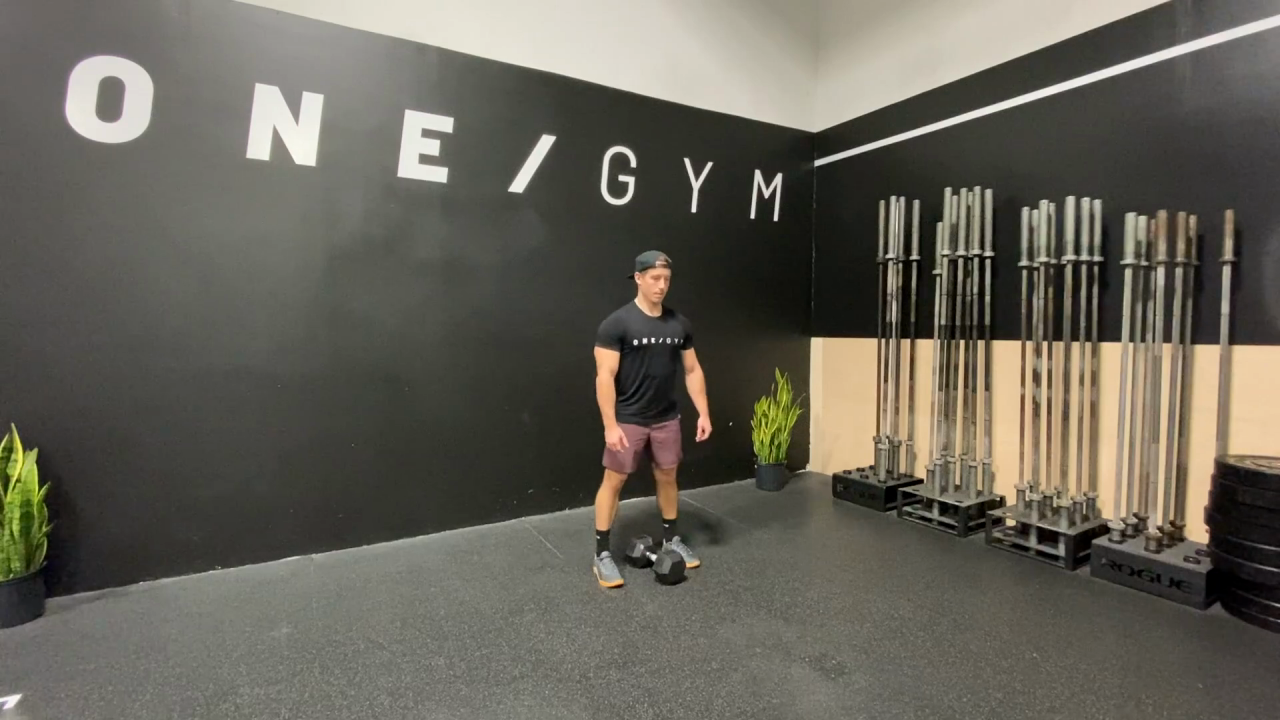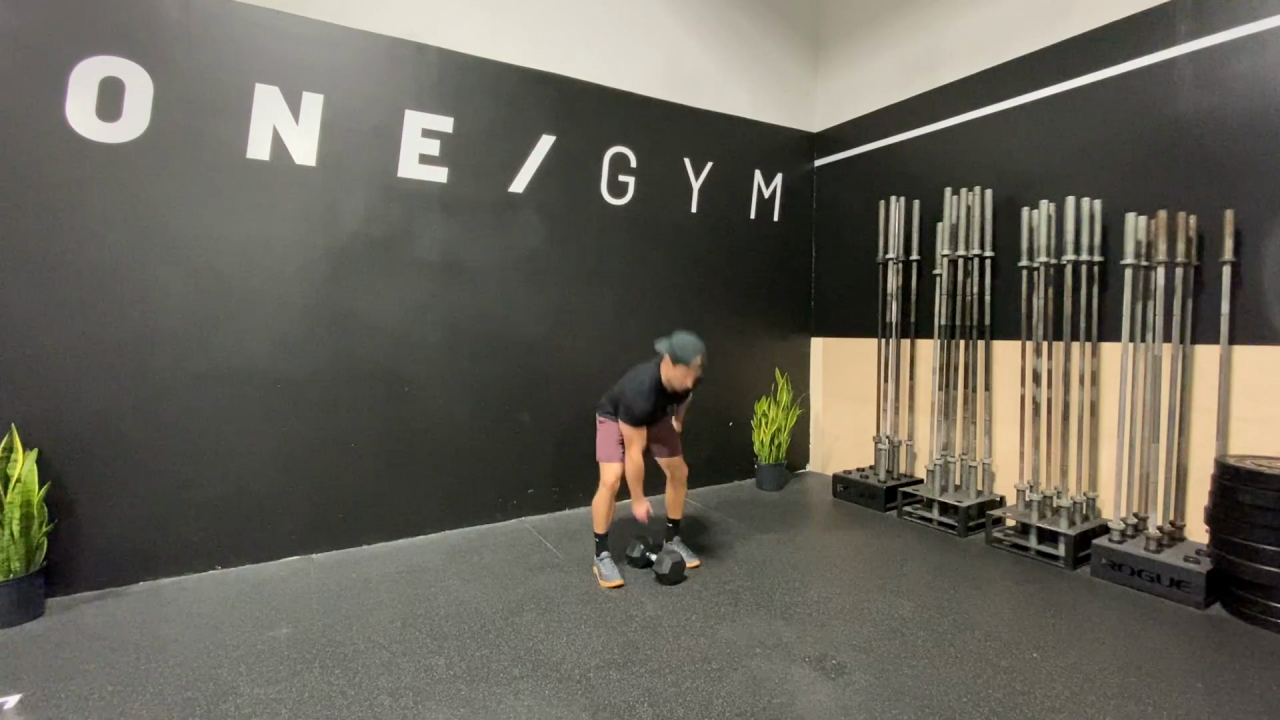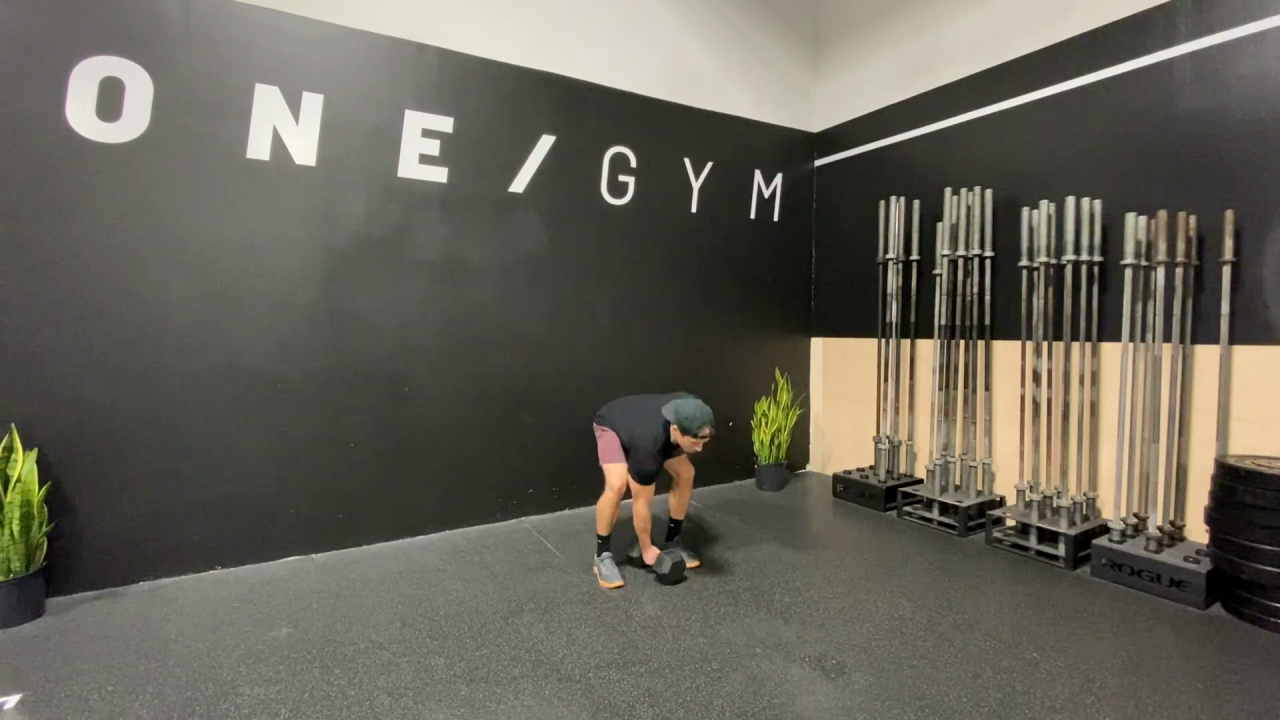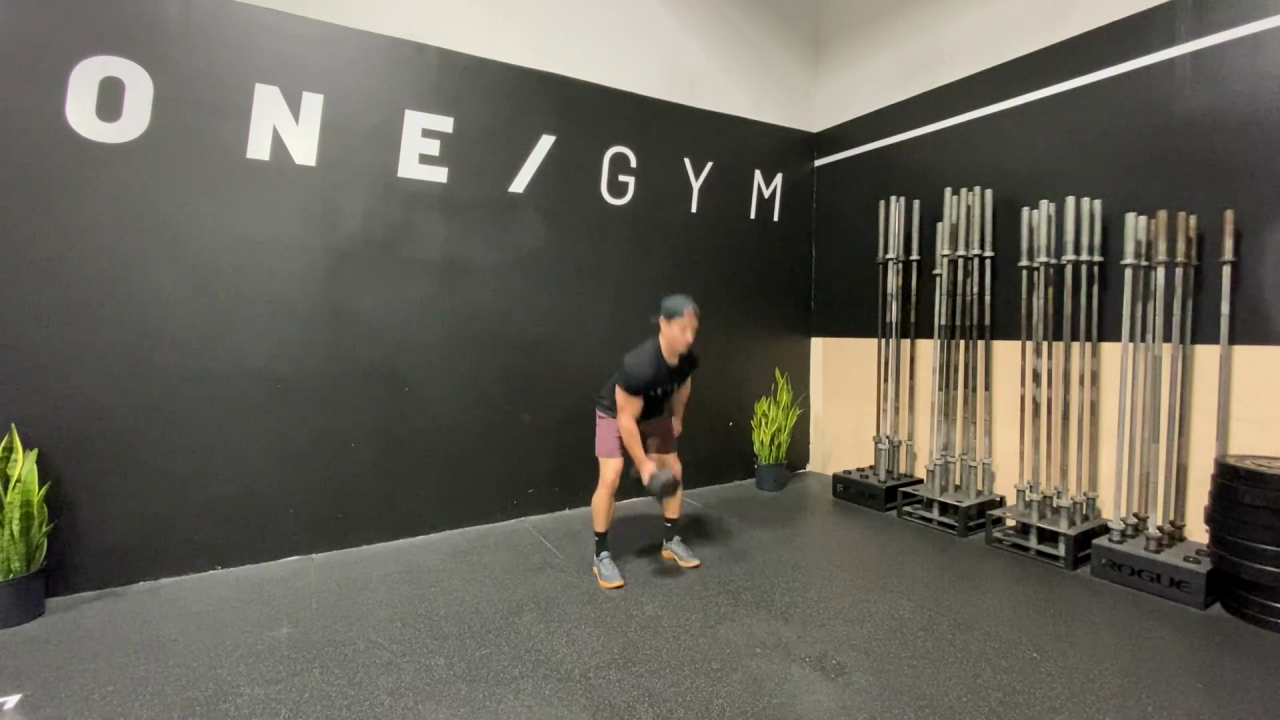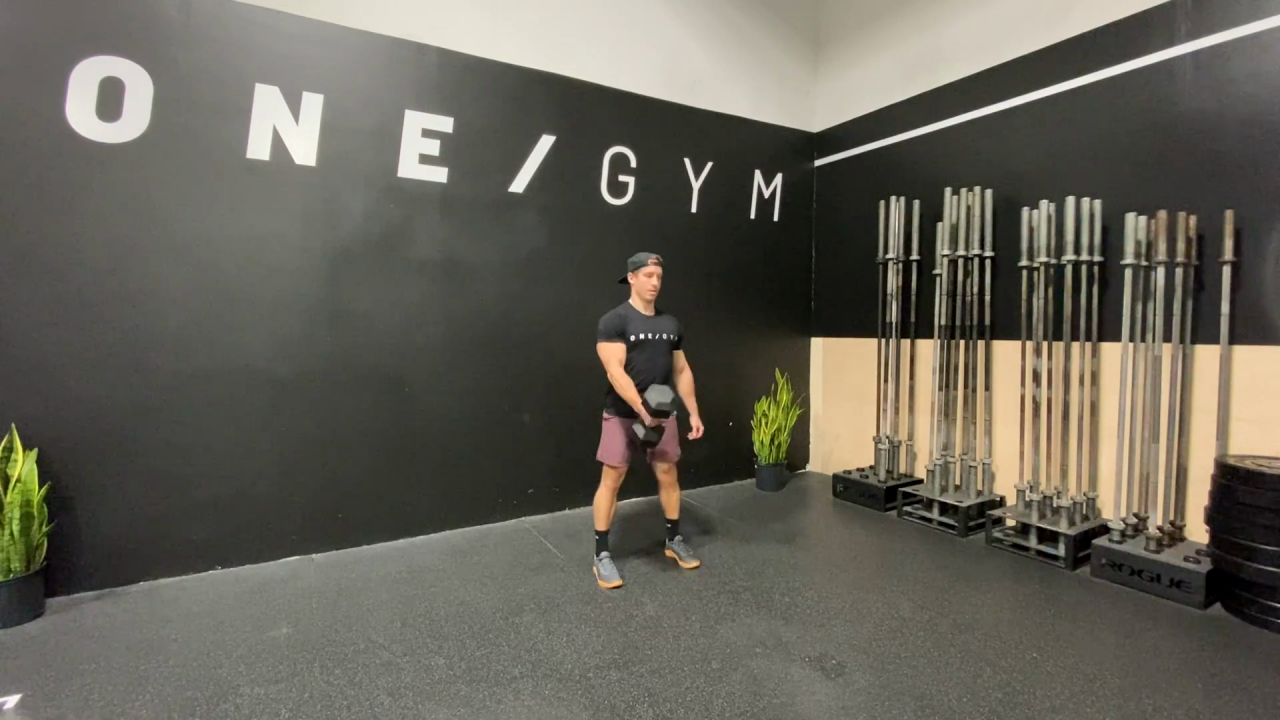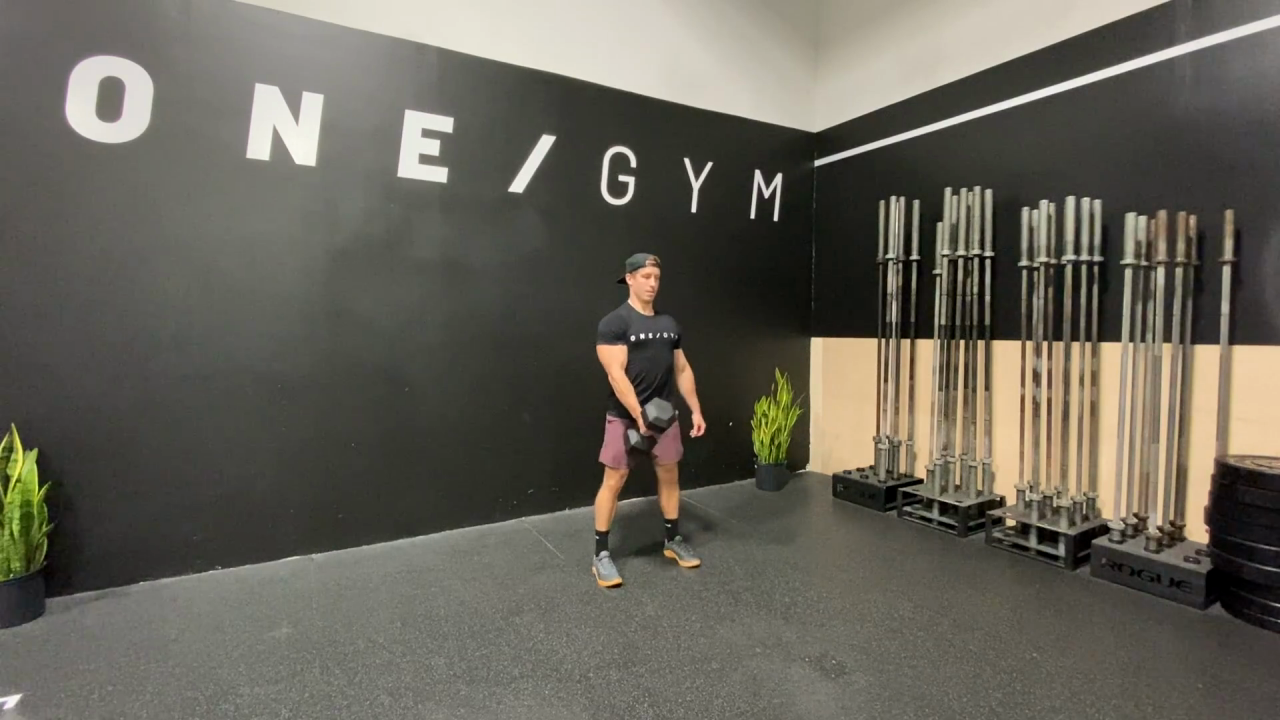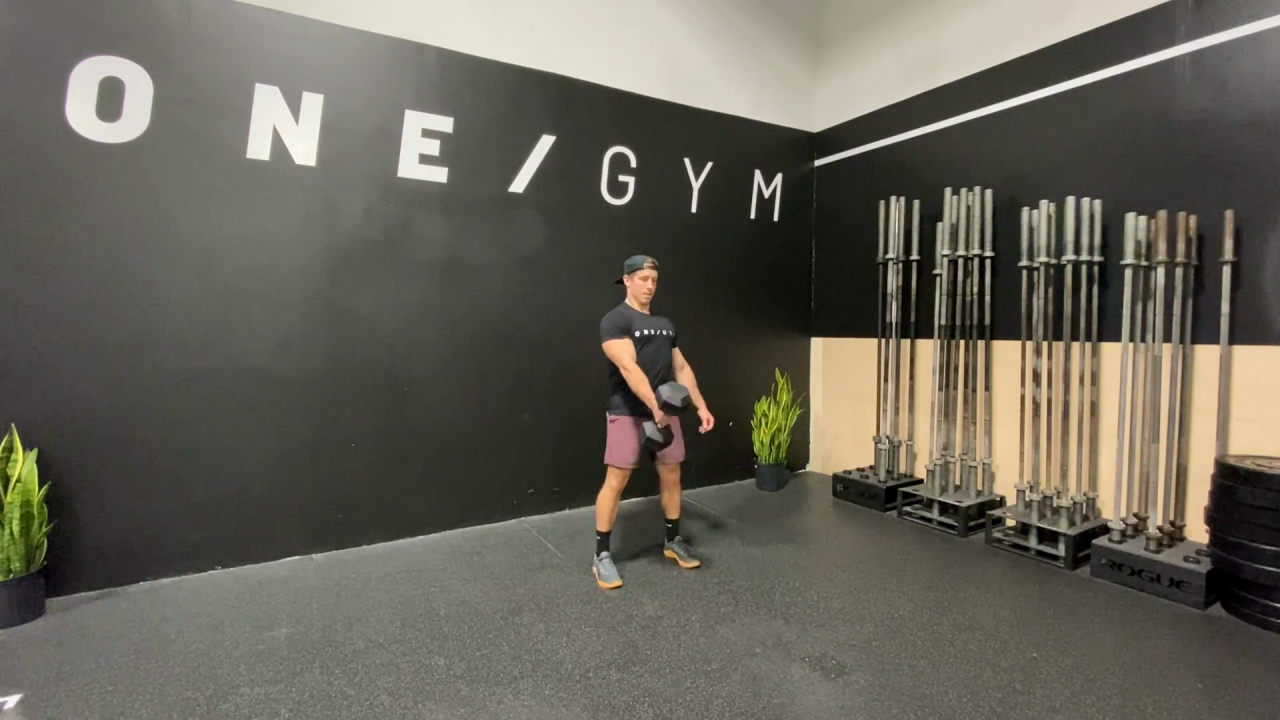
dt=0.4s
person 1, frame 1
left shoulder: (679, 324)
right shoulder: (617, 323)
left elbow: (692, 370)
right elbow: (605, 376)
left wrist: (703, 413)
right wrist: (610, 425)
left hip: (666, 418)
right hip: (628, 420)
left knee: (667, 478)
right knee: (614, 481)
left ankle: (671, 539)
right ankle: (602, 554)
person 1, frame 2
left shoulder: (687, 378)
right shoulder: (639, 392)
right elbow: (635, 453)
left wrist: (678, 420)
right wrist: (637, 500)
left hip: (655, 417)
right hip: (614, 417)
left knee: (679, 471)
right knee: (611, 480)
left ankle: (673, 539)
right ankle: (601, 555)
person 1, frame 3
left shoulder: (690, 411)
right shoulder: (648, 449)
right elbow: (641, 503)
right wrist: (646, 548)
left hip: (641, 416)
right hip: (611, 425)
left knee: (686, 474)
right knee: (617, 485)
left ankle: (673, 541)
right ankle: (603, 556)
person 1, frame 4
left shoulder: (687, 358)
right shoulder: (639, 365)
right elbow: (627, 420)
left wrist: (677, 418)
right wrist: (644, 465)
left hip: (654, 414)
right hip: (615, 414)
left knee: (674, 471)
right knee: (610, 480)
left ankle: (671, 540)
right ankle: (601, 554)
person 1, frame 5
left shoulder: (671, 323)
right shoulder: (614, 321)
left elbow: (682, 371)
right elbow: (615, 371)
left wrist: (694, 413)
right wrist: (642, 409)
left hip: (663, 413)
right hip: (622, 415)
left knee: (669, 476)
right knee: (611, 481)
left ankle: (673, 540)
right ankle: (601, 554)
person 1, frame 6
left shoulder: (669, 323)
right shoulder: (614, 323)
left elbow: (682, 370)
right elbow: (616, 375)
left wrist: (696, 410)
right wrist: (640, 417)
right hip: (625, 416)
left knee: (669, 476)
right knee: (614, 482)
left ankle: (672, 540)
right ankle: (601, 554)
person 1, frame 7
left shoulder: (664, 324)
right shoulder: (616, 320)
left elbow: (681, 368)
right elbow: (628, 367)
left wrist: (701, 406)
right wrist: (654, 406)
left hip: (665, 412)
right hip: (627, 414)
left knee: (671, 476)
right knee: (616, 481)
left ankle: (673, 540)
right ankle: (602, 555)
